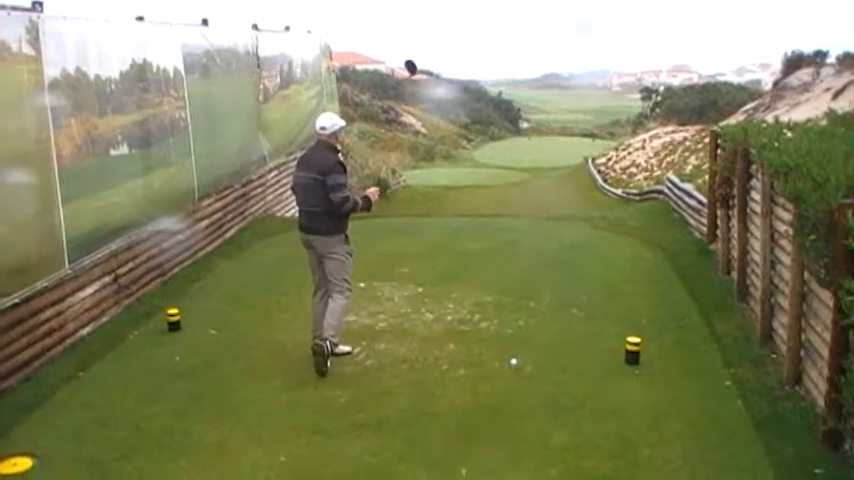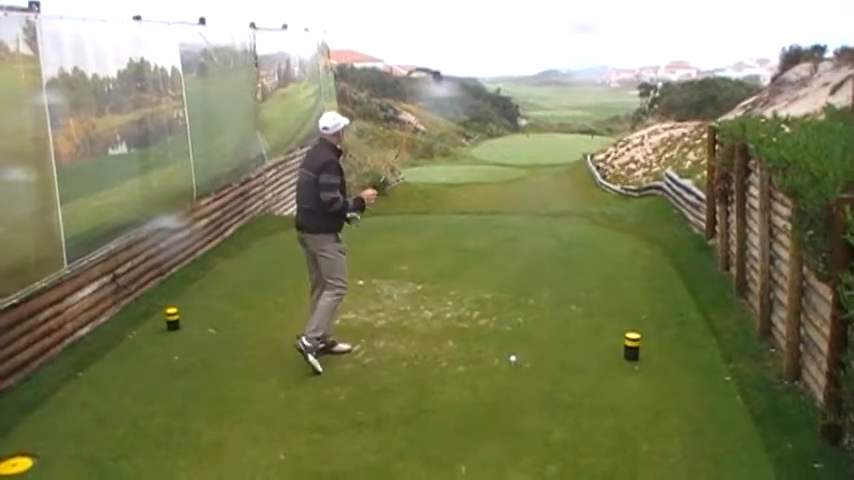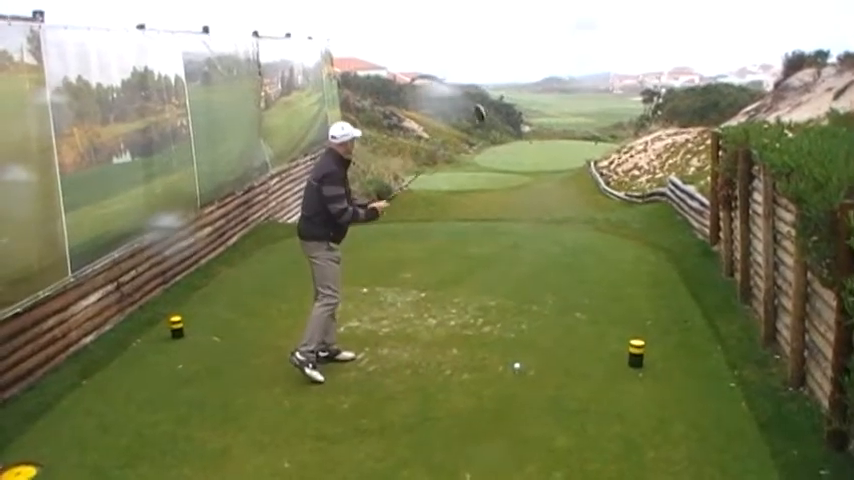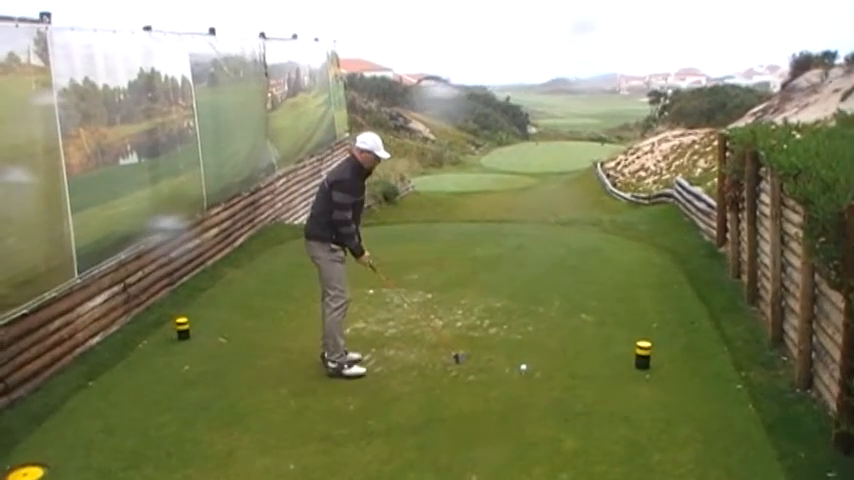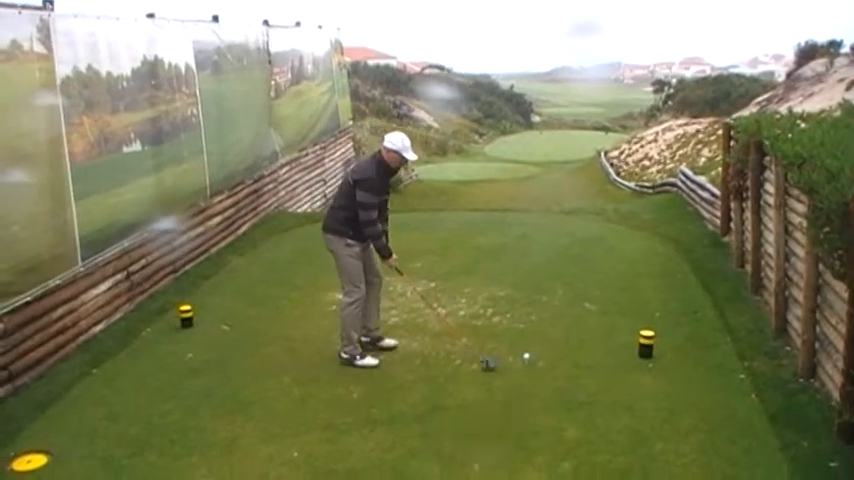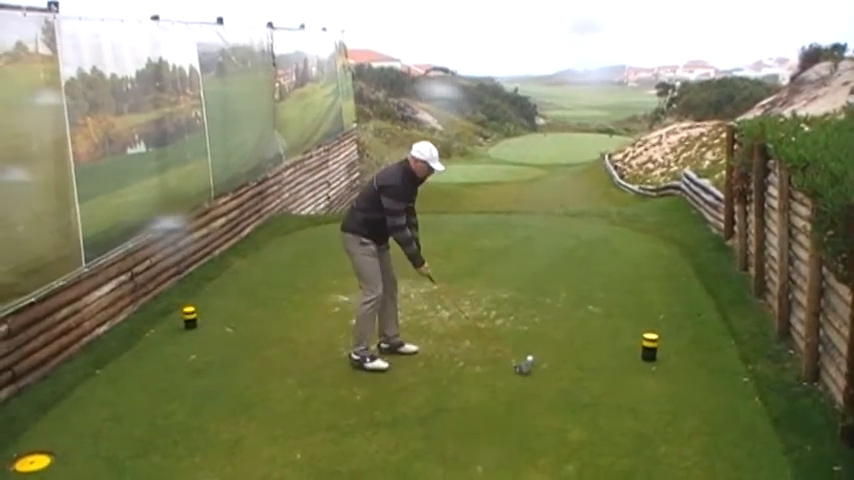
dt=0.5s
person 1, frame 1
left shoulder: (304, 160)
right shoulder: (332, 162)
right elbow: (342, 203)
right wrist: (367, 199)
left hip: (308, 231)
right hip: (330, 235)
left knee: (321, 289)
right knee: (340, 291)
left ankle: (320, 342)
right ankle: (327, 342)
person 1, frame 2
left shoulder: (313, 155)
right shoulder: (329, 162)
right elbow: (332, 203)
left wrist: (354, 204)
right wrist: (360, 201)
left hip: (307, 229)
right hip: (323, 232)
left knee: (320, 287)
right knee: (336, 287)
left ankle: (322, 339)
right ankle: (309, 340)
person 1, frame 3
left shoulder: (329, 164)
right shoulder: (332, 171)
left elbow: (339, 204)
right elbow: (341, 213)
left wrist: (367, 207)
right wrist: (372, 212)
left hip: (317, 236)
right hip: (320, 240)
left knee: (326, 294)
right knee: (328, 297)
left ankle: (326, 347)
right ankle: (304, 354)
person 1, frame 4
left shoulder: (354, 173)
right shoulder: (346, 178)
left elbow: (351, 216)
right elbow: (343, 221)
left wrist: (357, 247)
right wrist: (358, 251)
left hip: (329, 241)
right hip: (324, 242)
left knee: (332, 296)
right knee: (337, 298)
left ankle: (331, 350)
right ankle: (337, 360)
person 1, frame 5
left shoulder: (381, 171)
right shoulder: (369, 176)
left elbow: (380, 212)
right elbow: (369, 220)
left wrist: (385, 246)
right wrist: (385, 252)
left hip: (355, 234)
right hip: (342, 236)
left knee: (373, 280)
right knee: (355, 292)
left ankle: (370, 335)
right ankle: (349, 351)
person 1, frame 6
left shoulder: (408, 179)
right shoulder: (394, 182)
left elbow: (409, 217)
right elbow: (397, 226)
left wrist: (418, 252)
right wrist: (416, 260)
left hip: (375, 236)
right hip: (359, 236)
left knee: (389, 287)
right knee: (373, 292)
left ankle: (389, 340)
right ankle: (359, 353)
